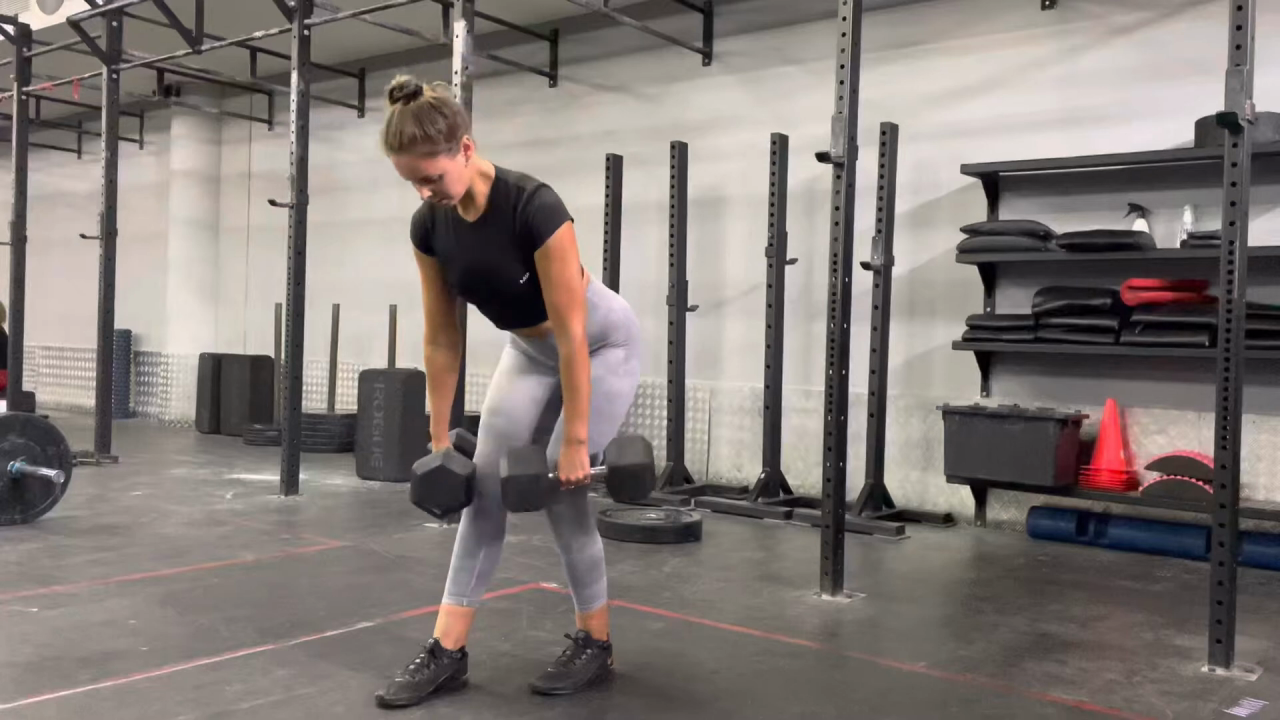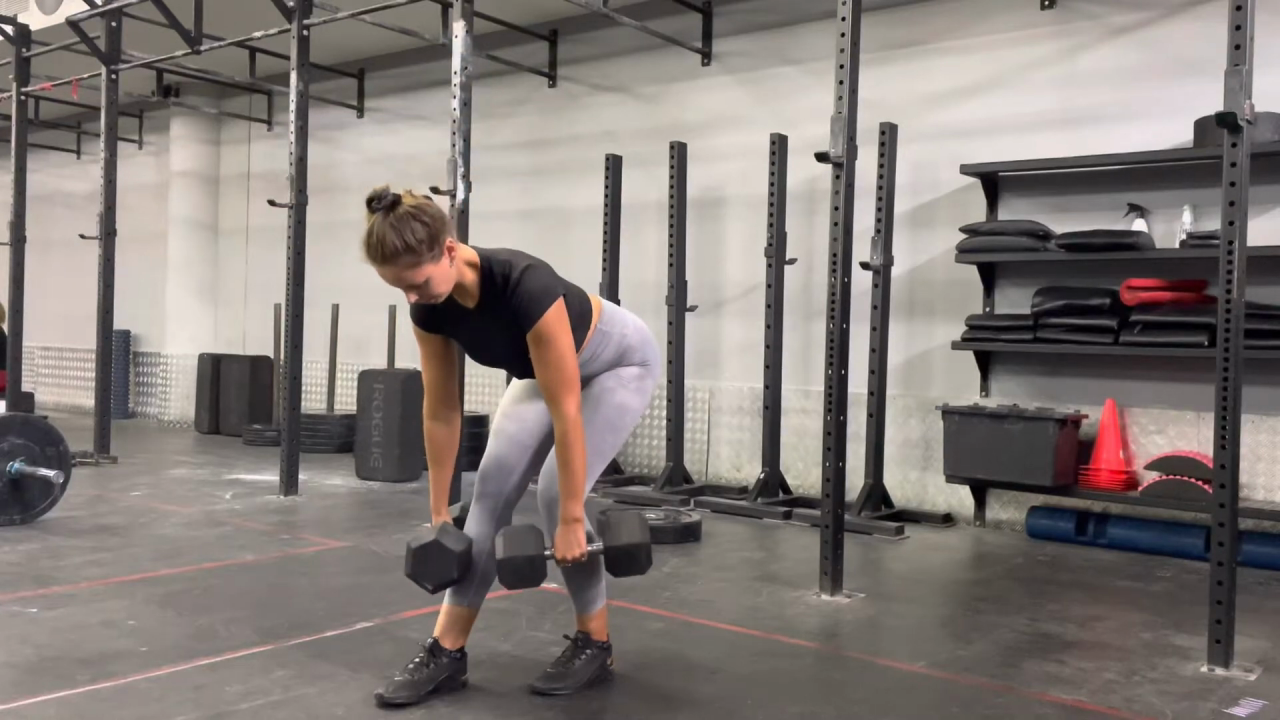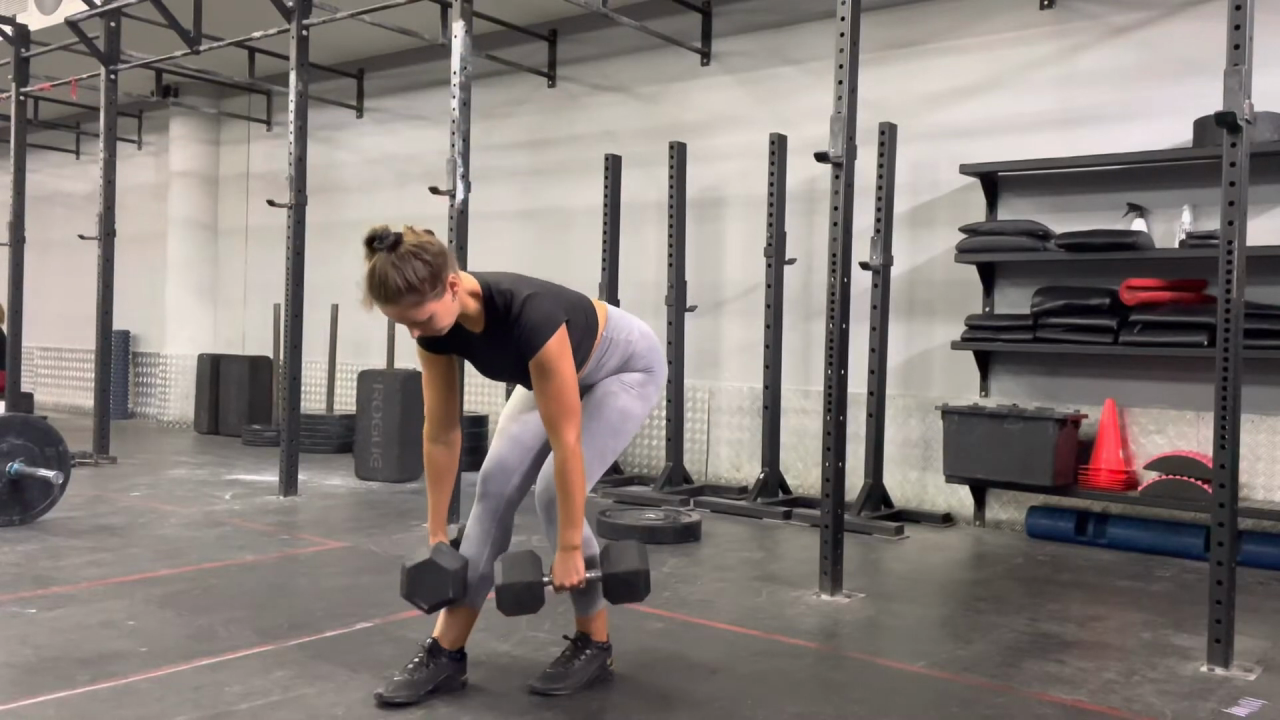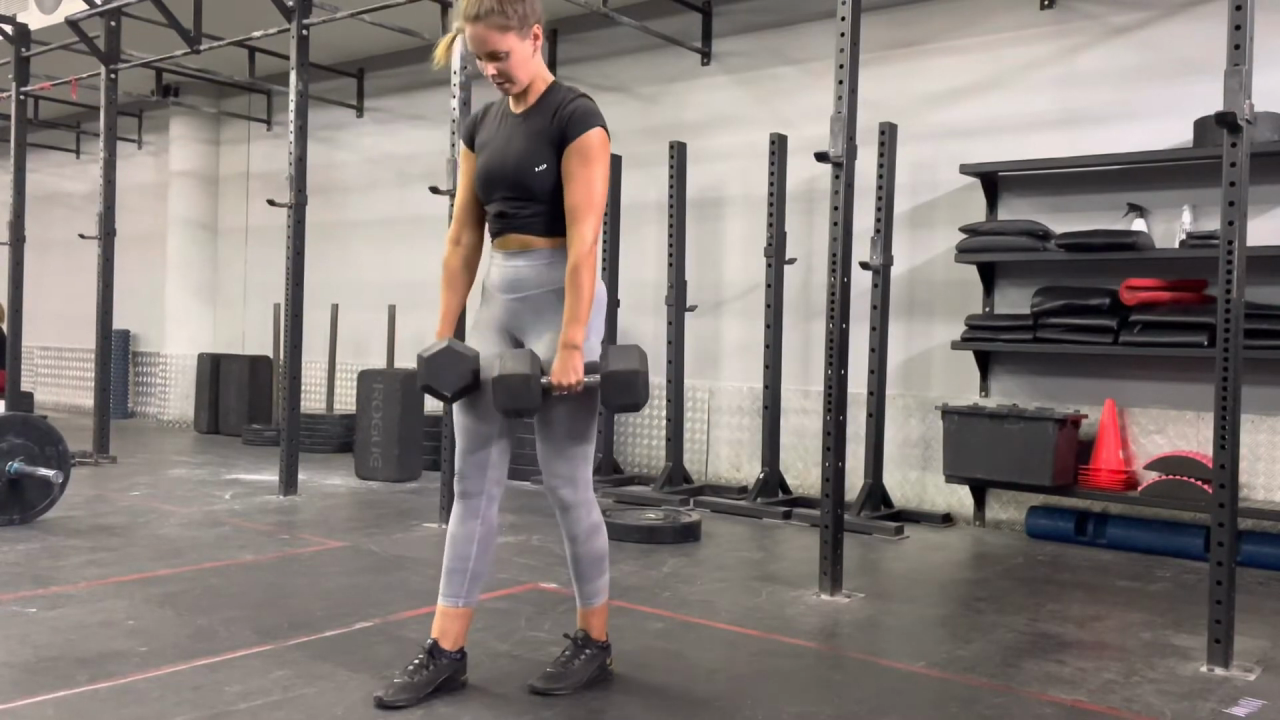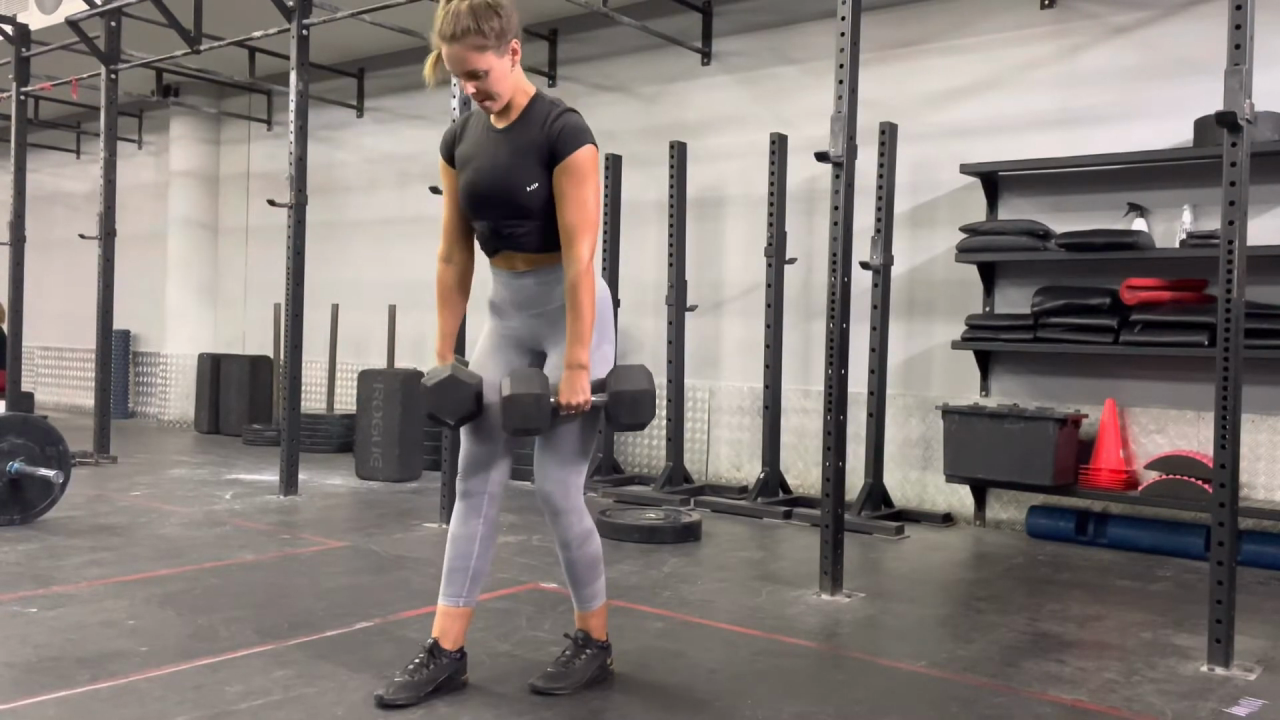
dt=1s
person 1, frame 1
left shoulder: (533, 207)
right shoulder: (429, 227)
left elbow: (572, 332)
right elbow: (441, 339)
left wrist: (575, 440)
right wrist: (439, 437)
left hip: (601, 343)
right hip: (528, 350)
left knee: (561, 490)
right knee: (485, 487)
left ankle: (595, 642)
right ankle: (447, 650)
person 1, frame 2
left shoulder: (525, 286)
right shoulder: (431, 307)
left elbow: (566, 414)
right elbow: (441, 412)
left wrist: (571, 521)
right wrist: (439, 513)
left hip: (620, 363)
right hip: (542, 369)
left knee: (554, 492)
right knee: (491, 488)
left ankle: (595, 643)
right ankle: (447, 651)
person 1, frame 3
left shoulder: (528, 313)
right shoulder: (438, 328)
left elbow: (566, 442)
right elbow: (441, 434)
left wrist: (570, 550)
right wrist: (437, 535)
left hip: (625, 368)
right hip: (558, 373)
left knee: (552, 494)
right knee: (494, 486)
left ankle: (595, 644)
right ankle: (446, 651)
person 1, frame 4
left shoulder: (576, 115)
right shoulder: (481, 124)
left elbow: (584, 237)
right elbow: (463, 236)
left wrist: (570, 345)
right wrist: (444, 333)
left hip: (559, 298)
right hip: (495, 302)
left knee: (567, 484)
right knee: (474, 482)
left ankle: (595, 642)
right ankle: (445, 650)
person 1, frame 5
left shoulder: (561, 130)
right shoulder: (459, 140)
left elbow: (580, 256)
right elbow: (453, 254)
left wrist: (578, 365)
right wrist: (444, 354)
left hip: (570, 313)
right hip: (505, 314)
left knee: (556, 486)
right knee: (476, 481)
left ankle: (594, 642)
right ankle: (446, 650)
